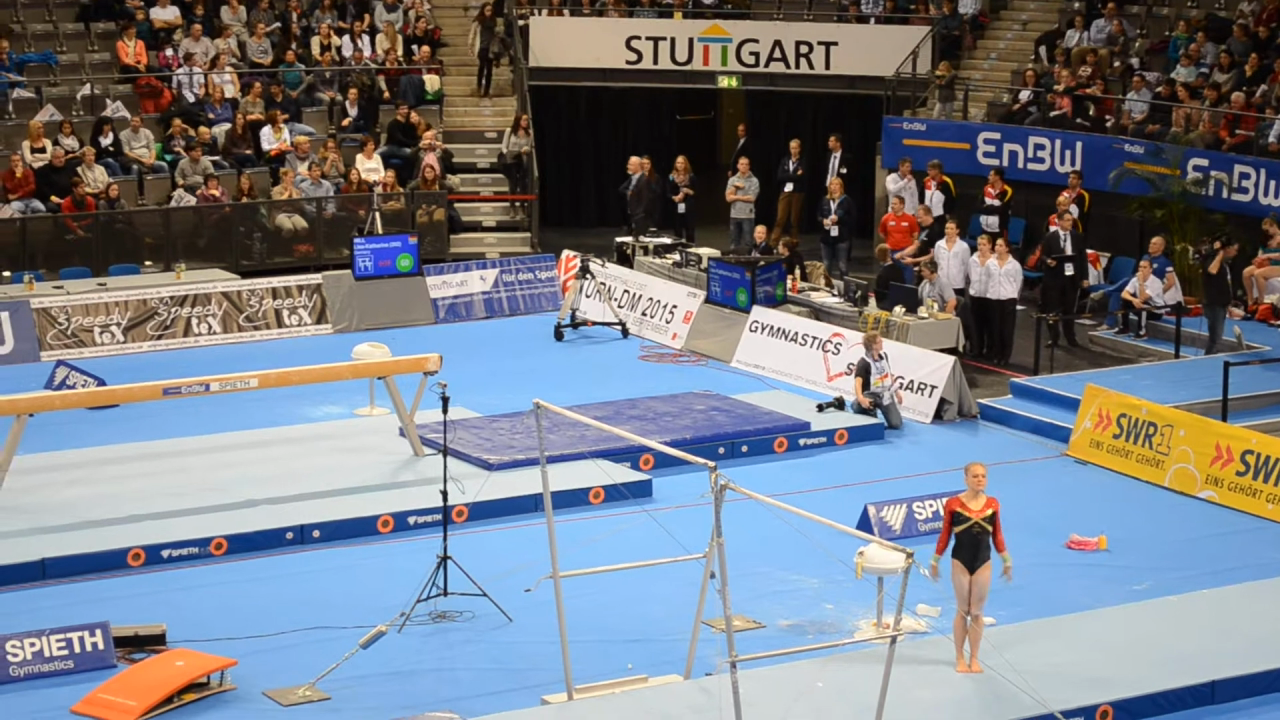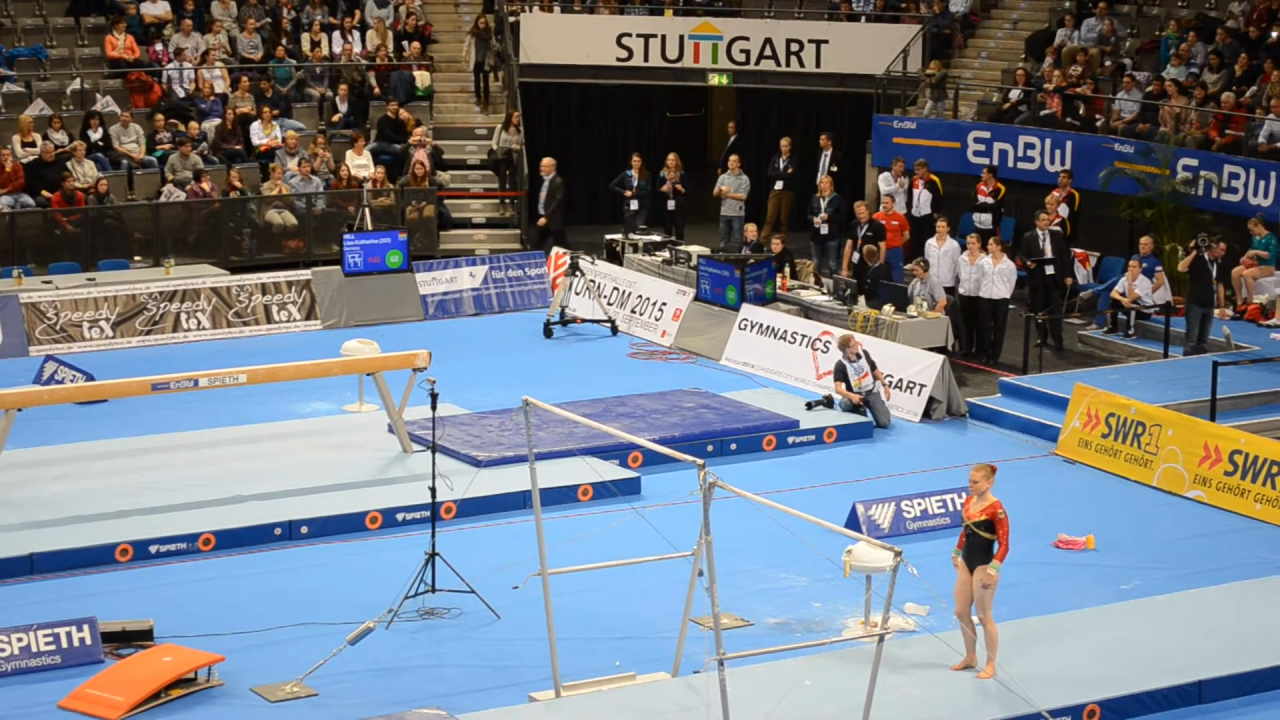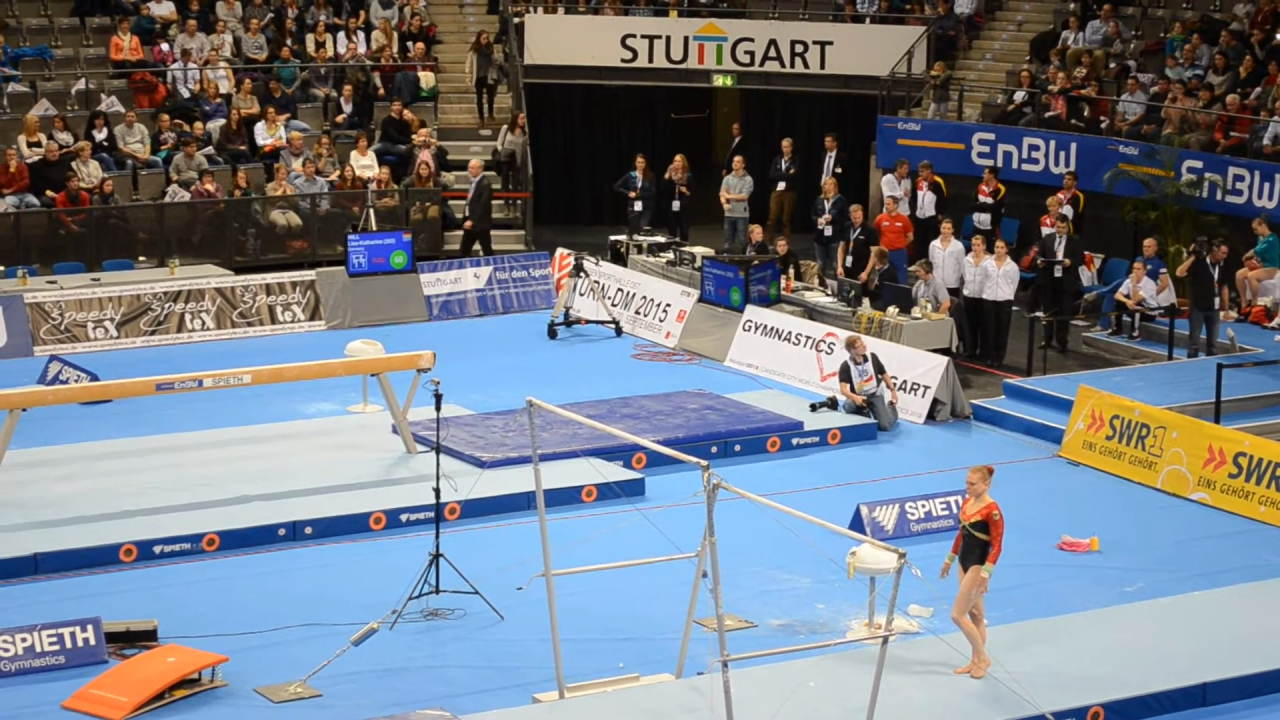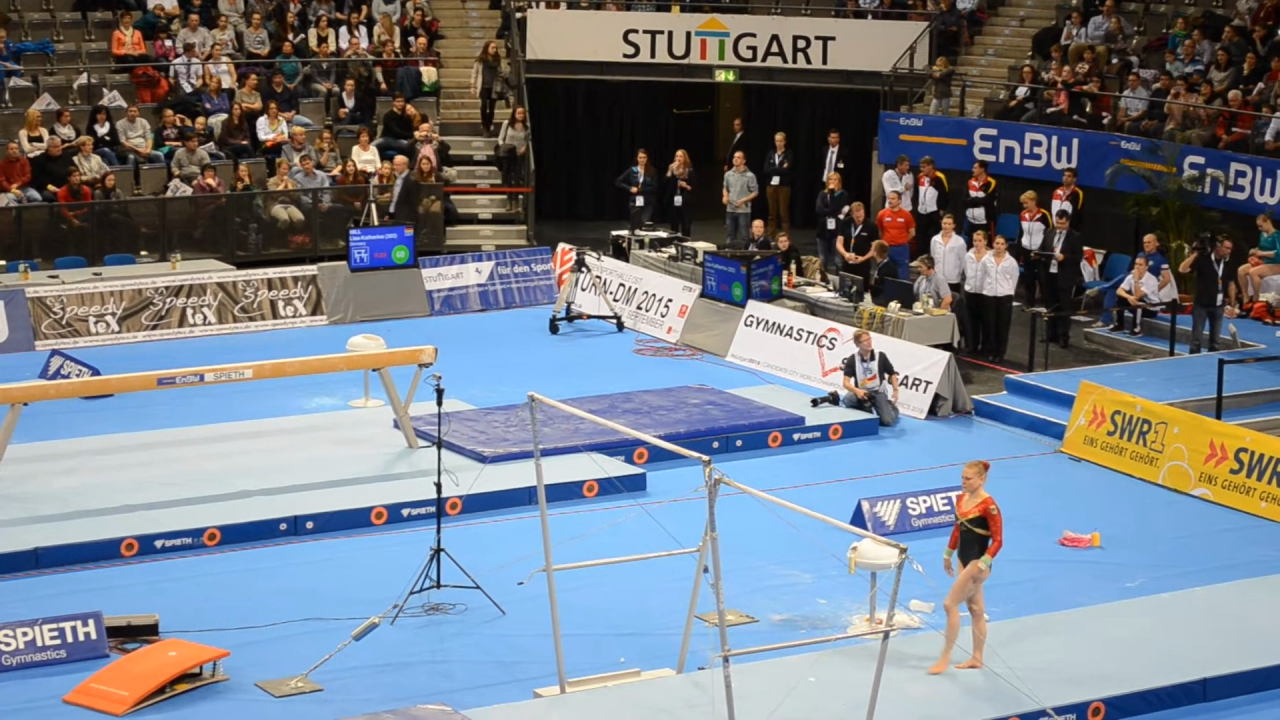
dt=1s
person 1, frame 1
left shoulder: (993, 504)
right shoulder: (953, 504)
left elbow: (997, 535)
right elbow: (945, 535)
left wrist: (1007, 561)
right wrist: (935, 562)
left hip: (983, 563)
right hip: (960, 562)
left knee: (977, 612)
right knee: (963, 611)
left ankle: (974, 657)
right ankle: (960, 658)
person 1, frame 2
left shoulder: (996, 509)
right shoulder: (968, 501)
left elbow: (1004, 545)
left wrist: (992, 571)
right wrist: (956, 554)
left hip: (983, 565)
right hip: (966, 562)
left knee: (984, 617)
right knee: (960, 612)
left ankle: (991, 664)
right ankle: (970, 657)
person 1, frame 3
left shoulder: (992, 510)
right shoulder: (967, 502)
left elbow: (996, 547)
left wrist: (985, 574)
right wrist: (949, 560)
left hip: (978, 566)
right hip: (964, 563)
left knee: (958, 615)
right knee: (975, 614)
left ankle: (982, 658)
right ankle: (975, 661)
person 1, frame 4
left shoulder: (989, 505)
right shoulder: (961, 499)
left elbow: (997, 541)
left wrist: (982, 565)
right wrist: (948, 555)
left hip: (978, 563)
right hip: (964, 559)
left knee: (950, 604)
right knee: (976, 609)
left ankle: (945, 656)
right ankle: (976, 658)
